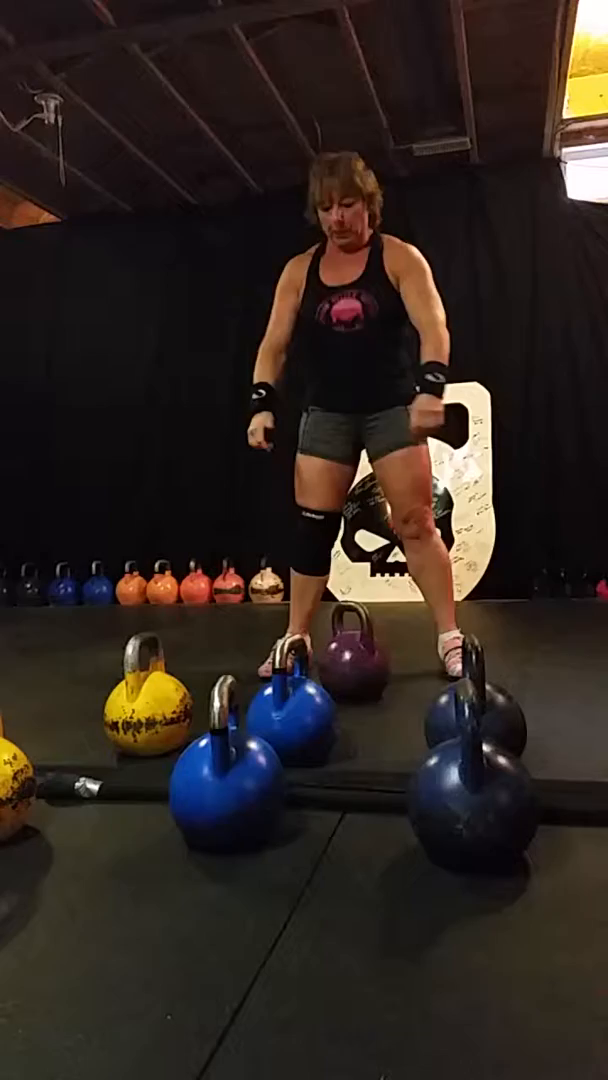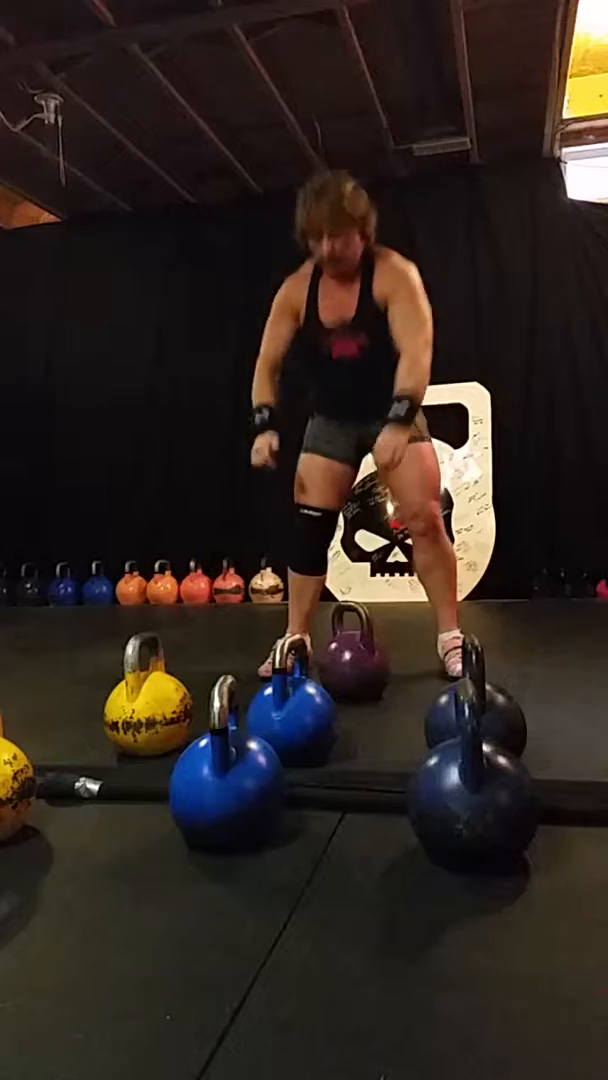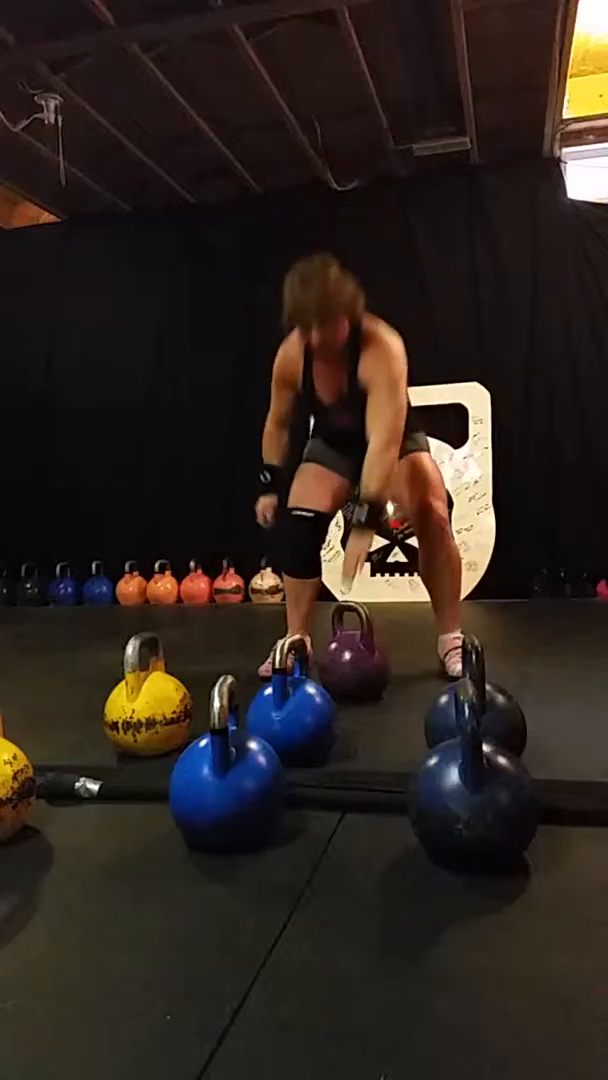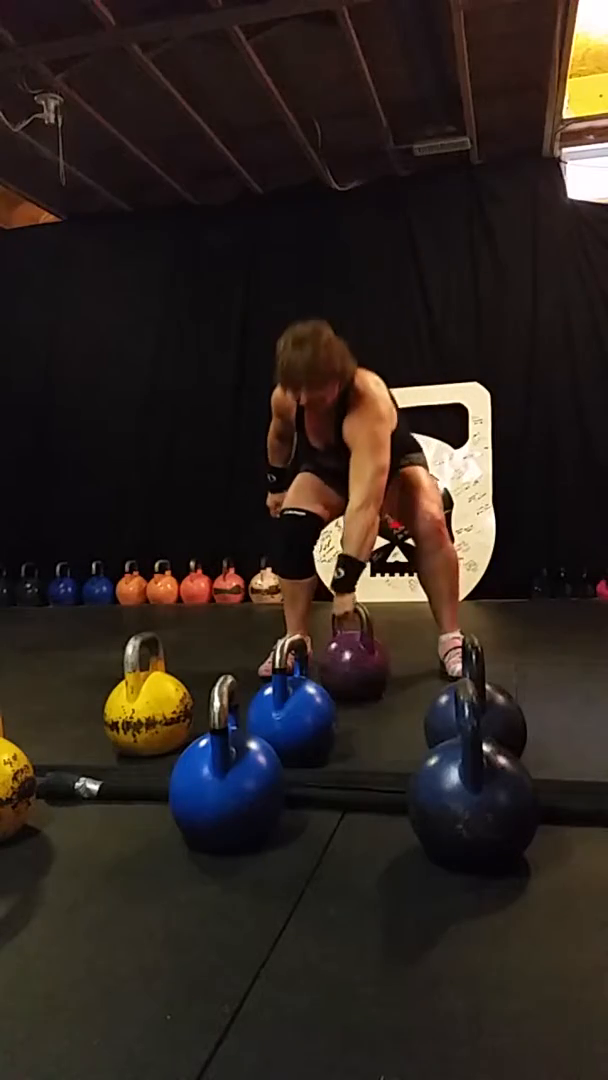
dt=0.2s
person 1, frame 1
left shoulder: (399, 258)
right shoulder: (299, 271)
left elbow: (432, 326)
right elbow: (273, 347)
left wrist: (431, 388)
right wrist: (261, 403)
left hip: (393, 408)
right hip: (327, 412)
left knee: (415, 522)
right knee: (312, 527)
left ankle: (451, 640)
right ankle: (296, 643)
person 1, frame 2
left shoulder: (394, 274)
right shoulder: (294, 290)
left elbow: (416, 352)
right elbow: (267, 364)
left wrist: (400, 422)
right wrist: (264, 423)
left hip: (395, 414)
right hip: (332, 419)
left knee: (423, 516)
right knee: (310, 523)
left ankle: (450, 638)
right ankle: (296, 641)
person 1, frame 3
left shoulder: (381, 350)
right shoulder: (290, 358)
left elbow: (384, 444)
right elbow: (278, 422)
left wrist: (365, 527)
right wrist: (268, 485)
left hip: (396, 443)
right hip: (333, 447)
left knee: (432, 517)
right knee: (298, 524)
left ankle: (451, 641)
person 1, frame 4
left shoulder: (368, 405)
right shoulder: (284, 399)
left elbow: (365, 506)
left wrist: (346, 585)
right wrist: (276, 484)
left hip: (393, 464)
right hip: (327, 470)
left knee: (430, 523)
right knee: (292, 527)
left ankle: (451, 642)
